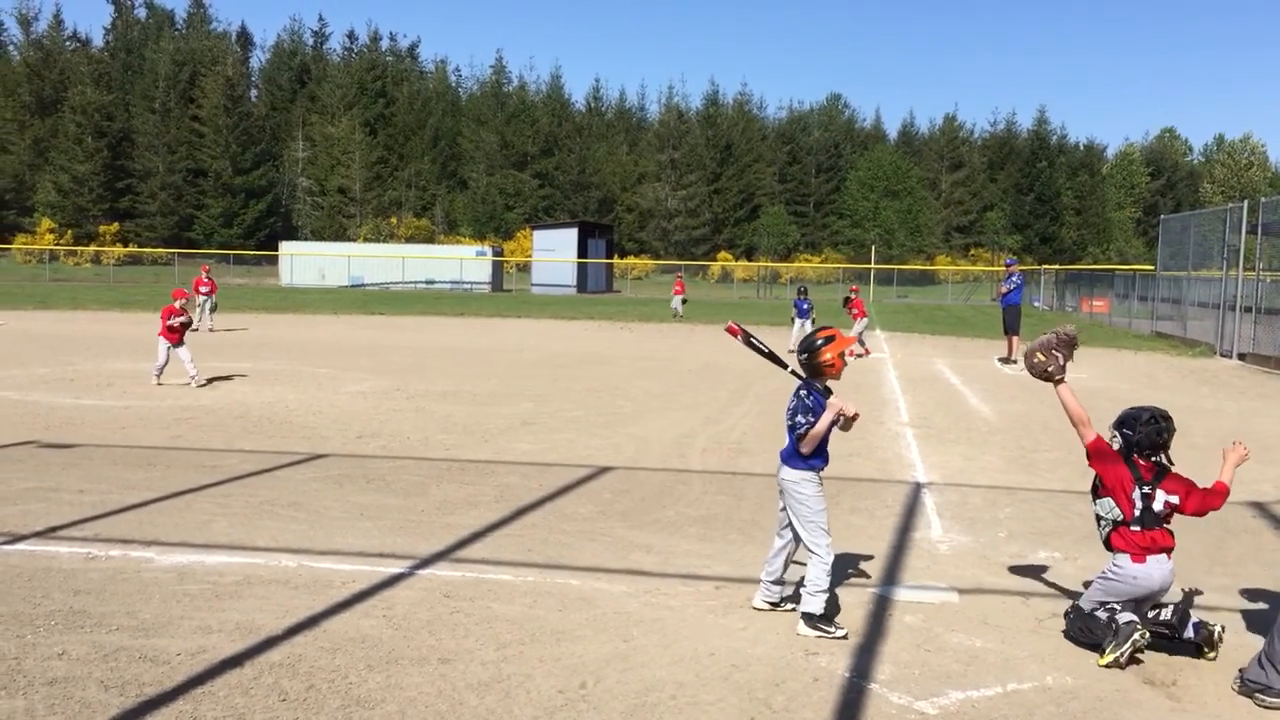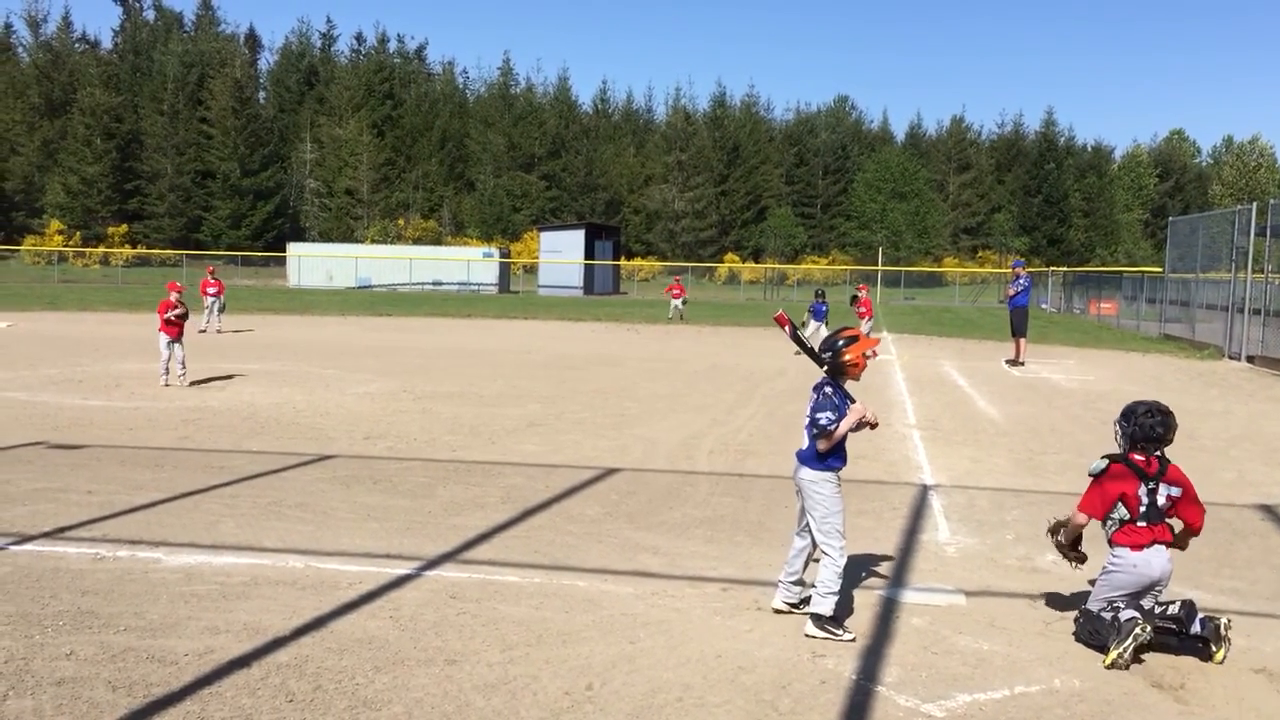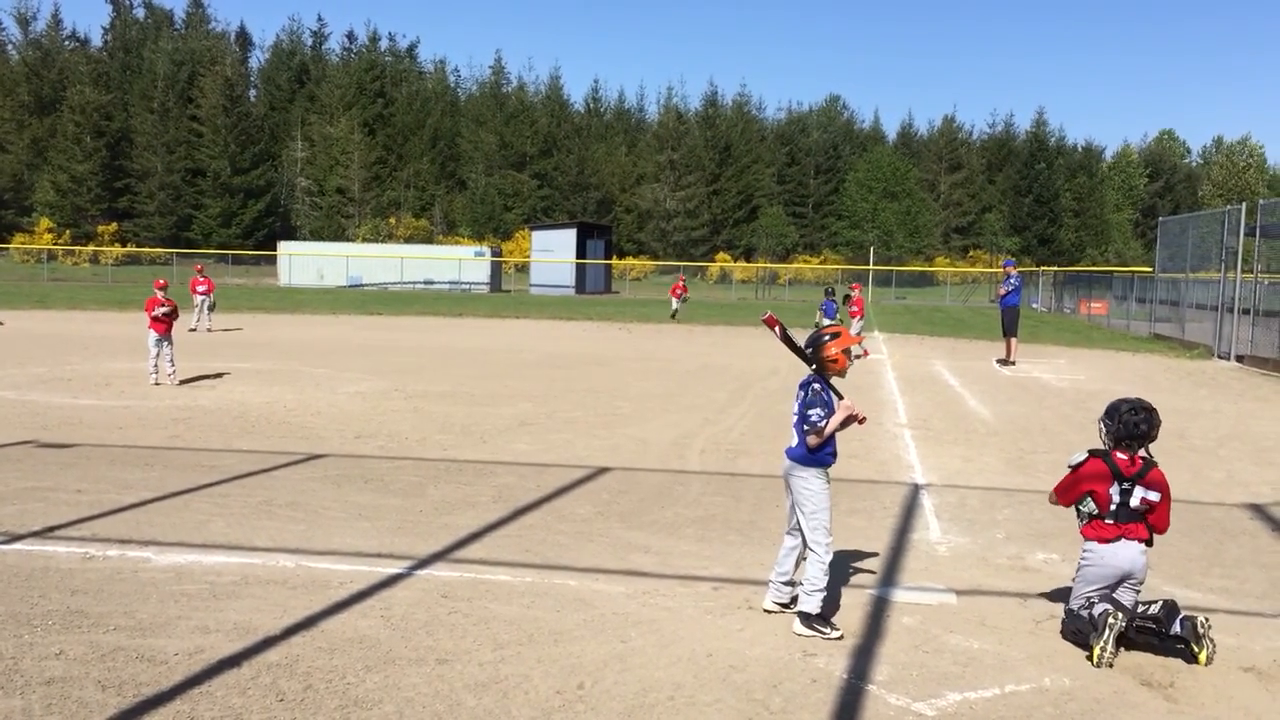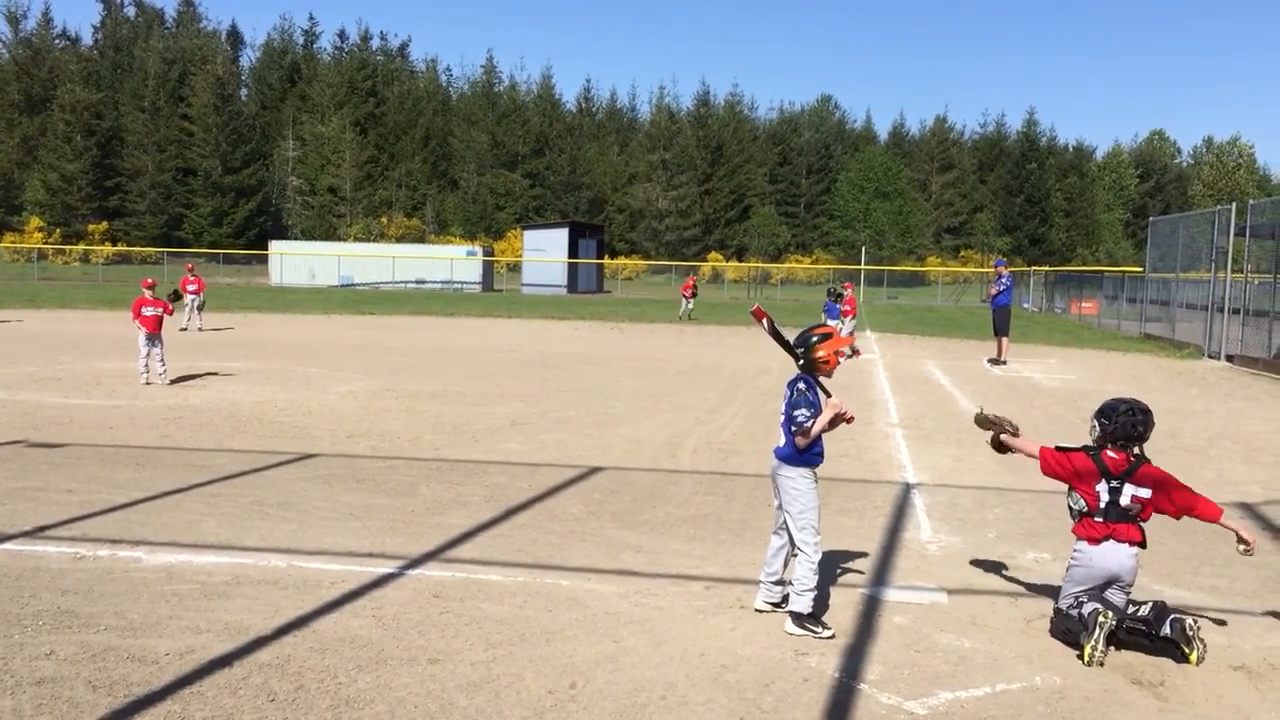
dt=0.5s
person 1, frame 1
left shoulder: (820, 392)
right shoulder: (805, 397)
left elbow: (843, 428)
right elbow: (805, 447)
left wrist: (847, 416)
right wrist: (829, 413)
left hip: (793, 473)
right hip: (802, 477)
left knee: (787, 535)
right knee: (820, 547)
left ankle: (769, 594)
right ankle: (812, 616)
person 1, frame 2
left shoulder: (832, 389)
right shoulder: (829, 394)
left elbow: (840, 429)
right elbow: (824, 443)
left wrist: (862, 420)
right wrist: (852, 417)
left hip: (808, 472)
right hip: (820, 477)
left knee: (805, 536)
right knee: (834, 548)
left ankle: (788, 595)
right ankle: (821, 617)
person 1, frame 3
left shoulder: (811, 385)
right shoulder: (817, 391)
right elbow: (814, 439)
left wrist: (848, 419)
right wrist: (840, 414)
left hip: (798, 468)
right hip: (809, 473)
left knee: (796, 535)
right knee: (819, 544)
left ankle: (779, 595)
right ankle: (808, 615)
person 1, frame 4
left shoulder: (800, 385)
right shoulder: (803, 391)
right elbow: (802, 439)
left wrist: (836, 419)
right wrist: (828, 413)
left hip: (785, 468)
right hip: (797, 473)
left knee: (783, 534)
right knee: (808, 543)
left ankle: (770, 594)
right ankle: (800, 615)
person 2, frame 1
left shoulder: (1115, 466)
right shoulder: (1172, 481)
left elbow: (1082, 425)
right elbow: (1214, 498)
left wrist: (1059, 381)
right wrist: (1230, 463)
left hip: (1129, 569)
right hip: (1162, 569)
left knee: (1078, 620)
right knee: (1138, 611)
left ankle: (1123, 627)
right ankle: (1194, 629)
person 2, frame 2
left shoulder: (1113, 471)
right shoulder: (1173, 474)
left elbow: (1081, 518)
right elbow: (1195, 522)
left wrist: (1066, 536)
right wrist: (1180, 540)
left hip: (1129, 560)
right hip: (1162, 560)
left knee: (1090, 621)
right knee: (1139, 613)
left ankle: (1127, 625)
right ankle: (1199, 624)
person 2, frame 3
left shoulder: (1091, 466)
right shoulder: (1155, 476)
left elbow: (1055, 498)
right elbow: (1160, 526)
left hip: (1101, 552)
right hip: (1137, 554)
left knee: (1077, 619)
right knee: (1122, 614)
left ankle: (1103, 616)
right ankle: (1181, 624)
person 2, frame 4
left shoulder: (1082, 461)
right shoulder: (1151, 475)
left elbow: (1033, 450)
right elbow: (1194, 504)
left wrist: (1003, 437)
right wrist: (1238, 529)
left hip: (1091, 553)
right hip: (1128, 556)
left knee: (1065, 618)
right knee: (1113, 613)
left ankle: (1091, 616)
right ankle: (1171, 625)
